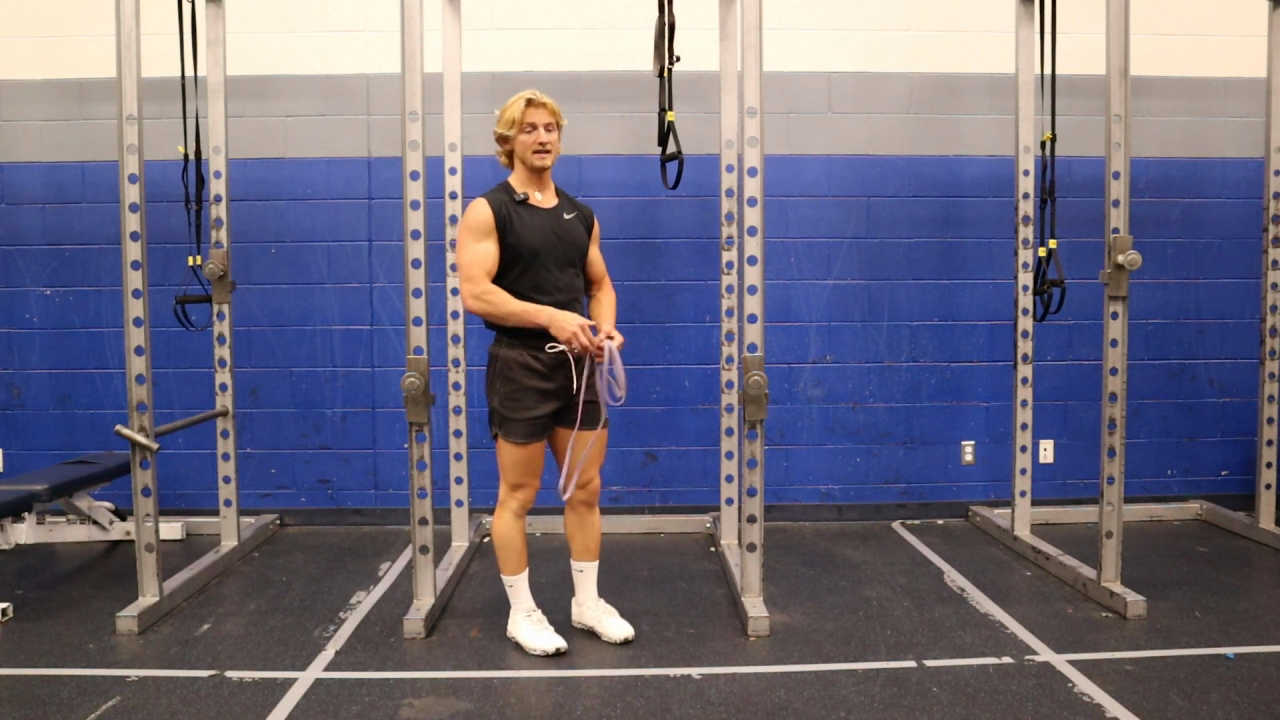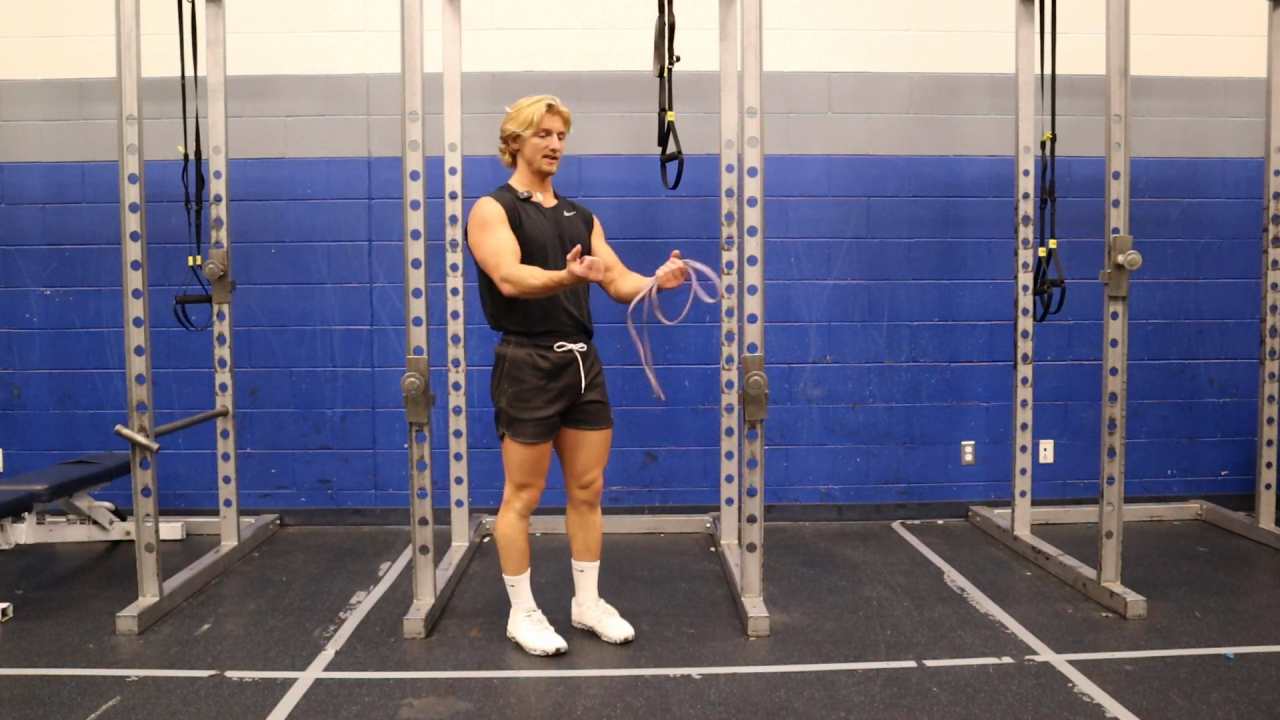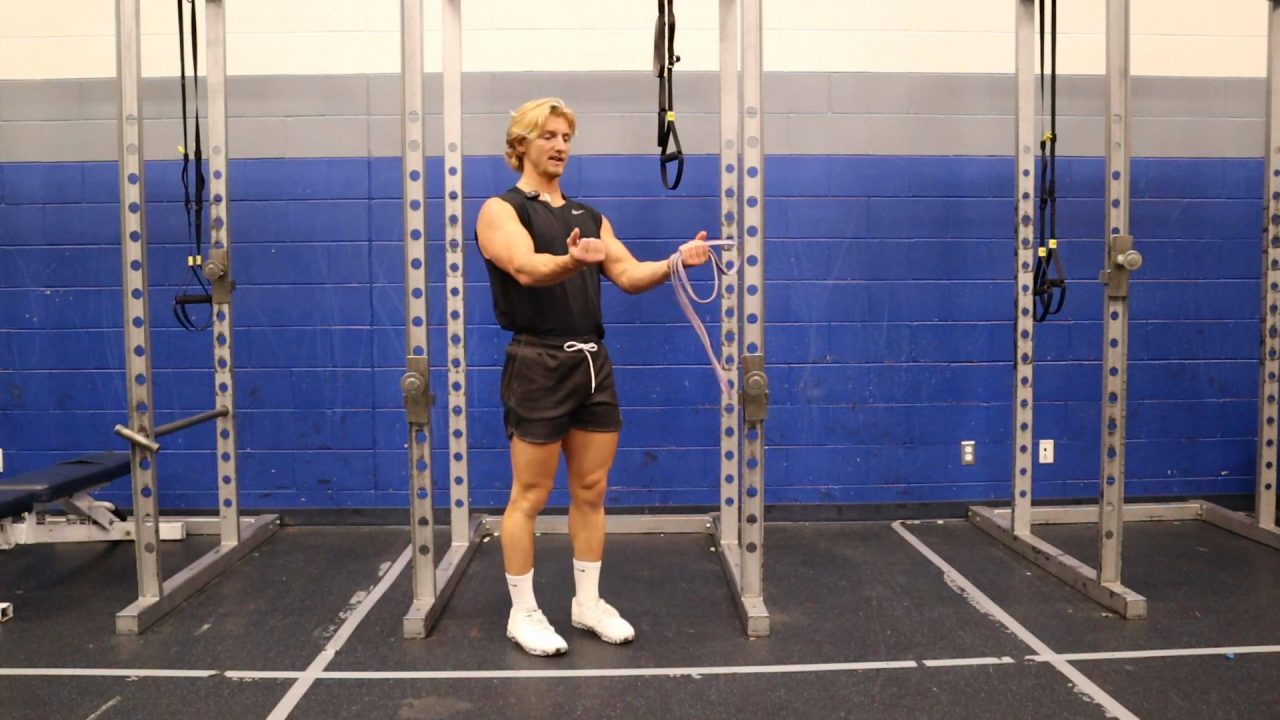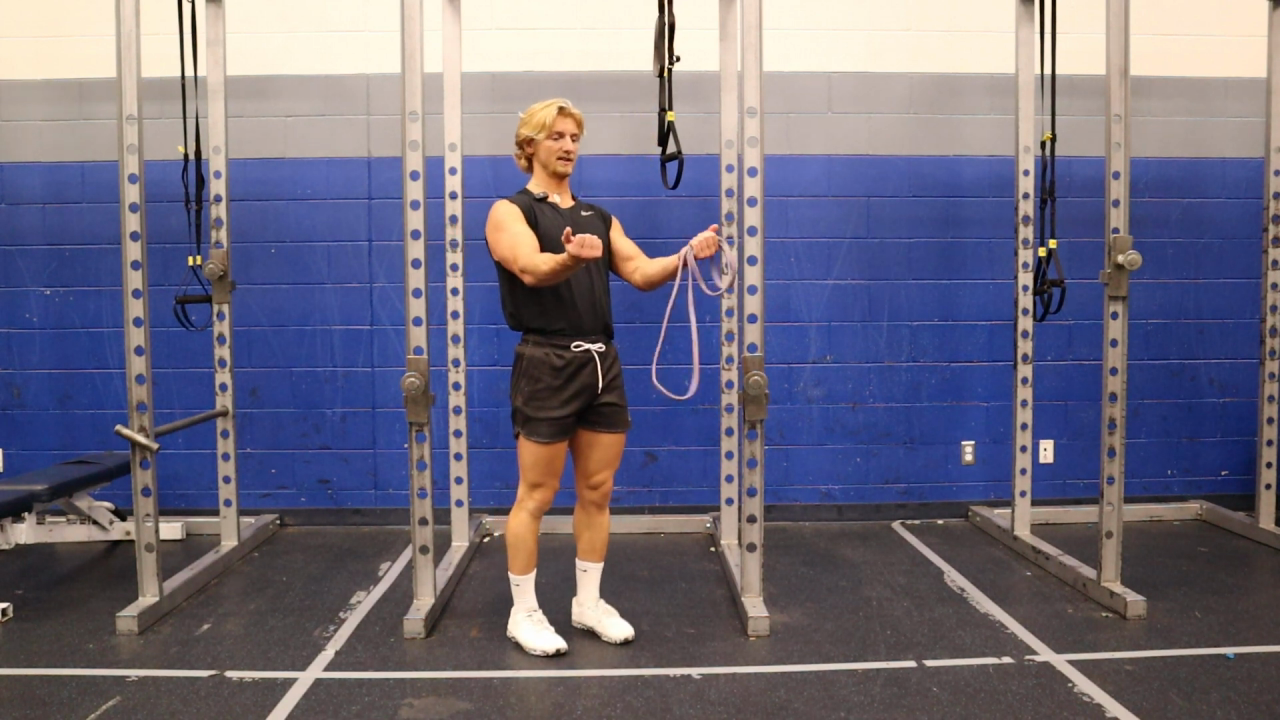
dt=0.3s
person 1, frame 1
left shoulder: (580, 215)
right shoulder: (488, 211)
left elbow: (599, 283)
right elbow: (477, 294)
left wrist: (606, 324)
right wrist: (549, 319)
left hip: (578, 363)
right hip: (521, 365)
left knee: (586, 490)
right knee: (519, 496)
left ankle: (588, 602)
right ankle: (522, 612)
person 1, frame 2
left shoulder: (580, 215)
right shoulder: (493, 209)
left elbow: (617, 279)
right elbow: (510, 278)
left wrist: (657, 280)
right wrist: (566, 276)
left hip: (584, 362)
right hip: (527, 364)
left knee: (588, 490)
right knee: (523, 495)
left ankle: (588, 601)
right ankle: (522, 612)
person 1, frame 3
left shoulder: (588, 216)
right shoulder: (501, 210)
left elbow: (627, 274)
right elbow: (527, 268)
left wrist: (675, 263)
right wrist: (572, 261)
left hip: (594, 362)
right hip: (538, 364)
left knee: (591, 491)
right knee: (530, 496)
left ankle: (588, 601)
right ankle: (522, 612)
person 1, frame 4
left shoulder: (598, 216)
right shoulder: (510, 211)
left elbow: (639, 270)
right elbow: (532, 270)
left wrist: (687, 254)
right wrist: (570, 258)
left hip: (603, 363)
right hip: (547, 364)
left knee: (597, 491)
right knee: (536, 496)
left ankle: (588, 602)
right ankle: (524, 612)
